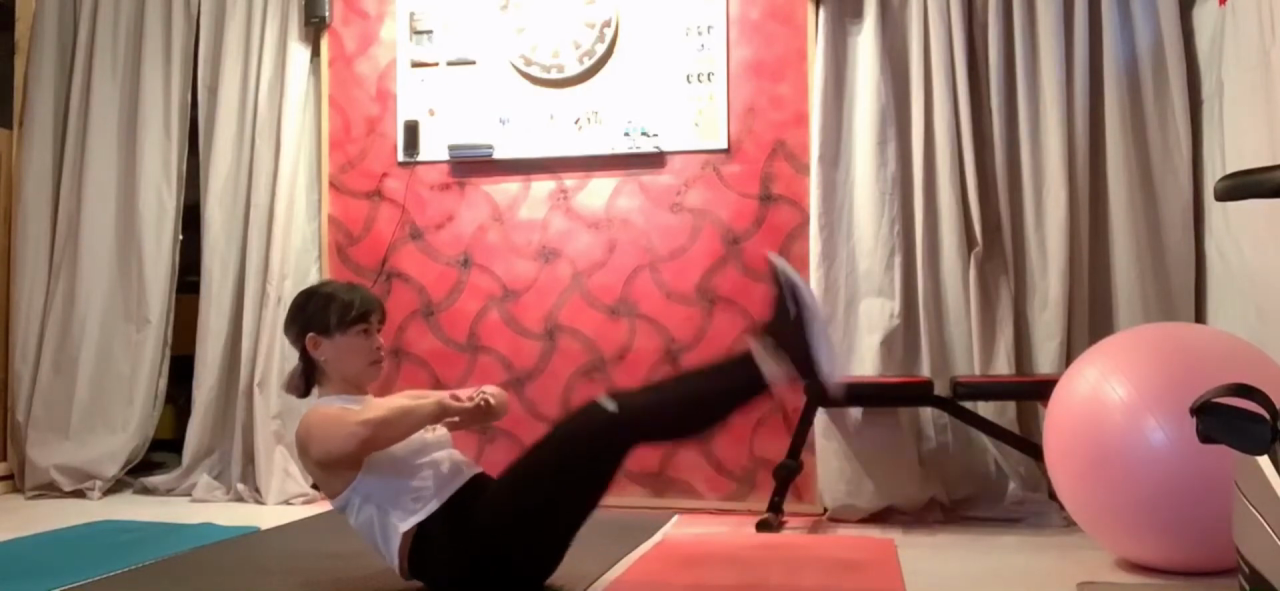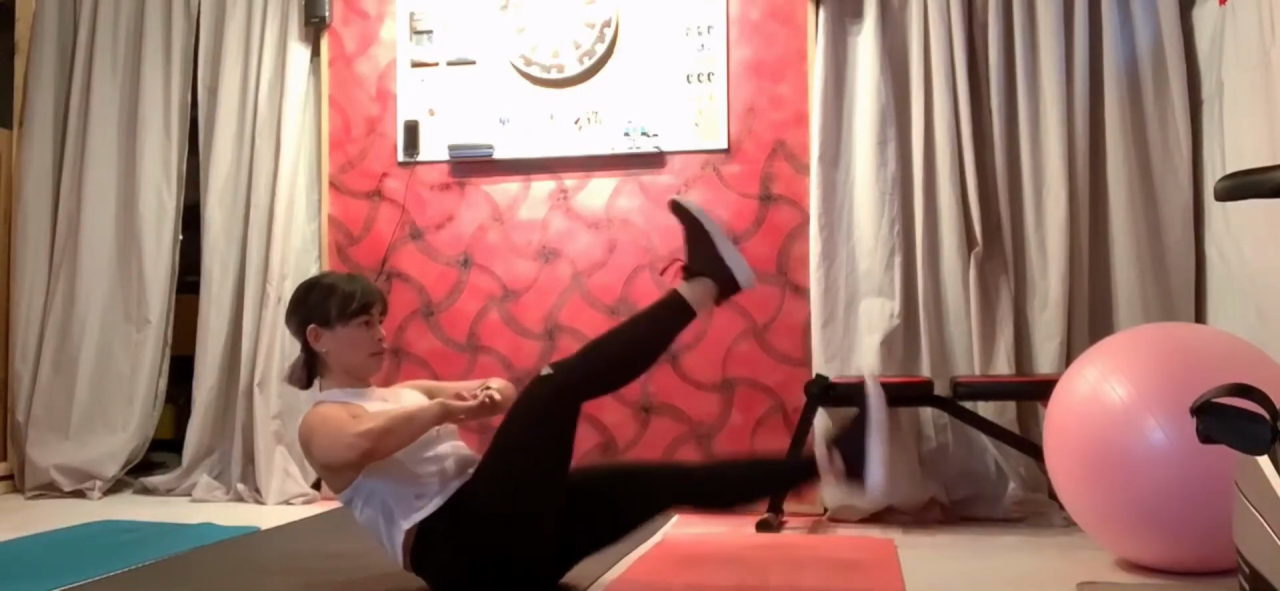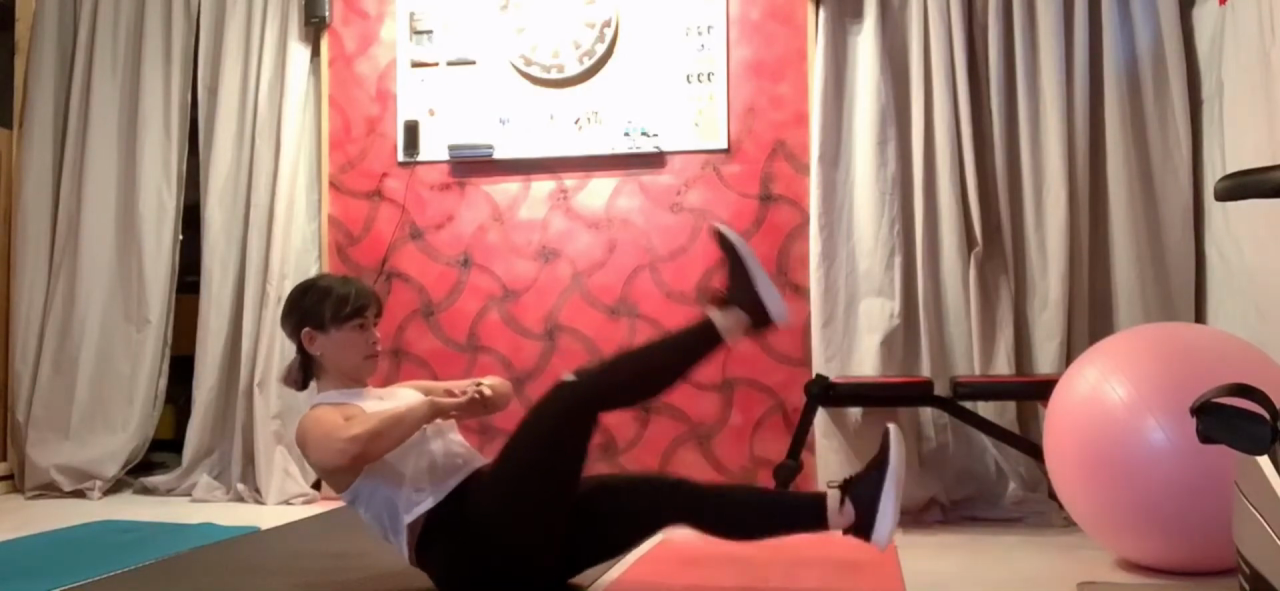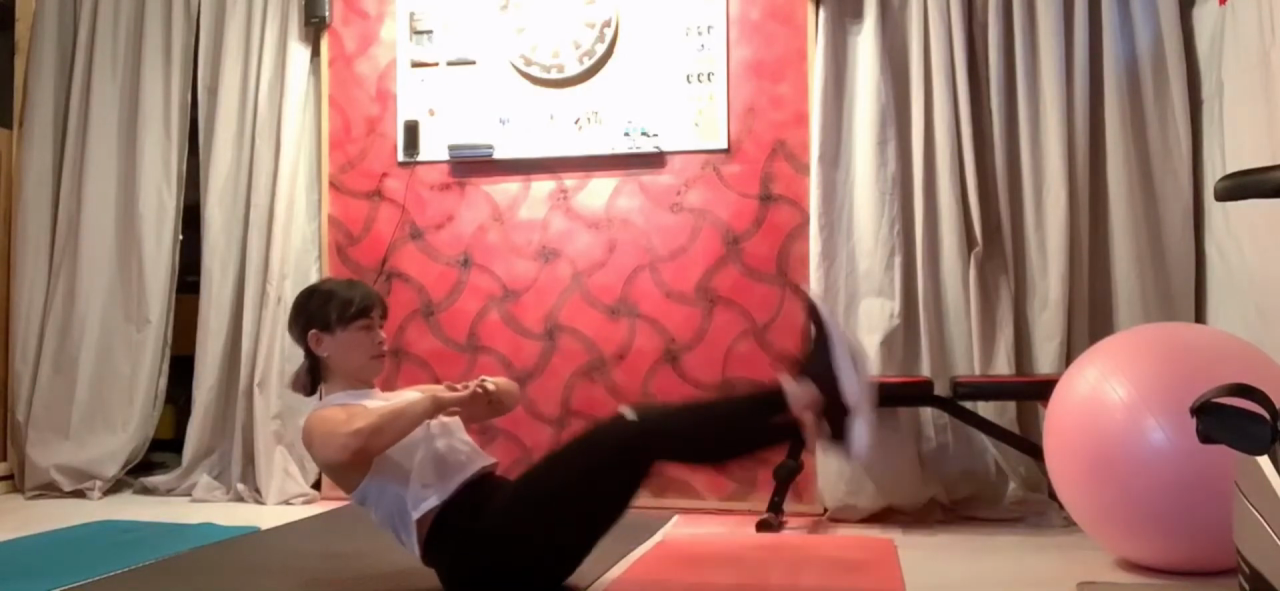
dt=0.3s
person 1, frame 1
left shoulder: (390, 406)
right shoulder: (318, 428)
left elbow: (503, 403)
right elbow: (359, 436)
left wrist: (477, 398)
right wrist: (439, 405)
left hip: (490, 529)
left knee: (621, 417)
right knee: (605, 423)
left ankle: (774, 357)
right ankle: (773, 363)
person 1, frame 2
left shoulder: (401, 393)
right shoulder: (323, 423)
left elbow: (506, 392)
right elbow: (357, 444)
left wrist: (485, 393)
right wrist: (443, 409)
left hip: (513, 536)
left knee: (666, 480)
right knee: (559, 382)
left ankle: (830, 464)
right ankle: (701, 288)
person 1, frame 3
left shoulder: (398, 395)
right shoulder: (320, 425)
left elbow: (502, 391)
right elbow: (348, 450)
left wrist: (480, 390)
right wrist: (435, 408)
left hip: (517, 536)
left knee: (675, 496)
right knee: (579, 392)
left ankle: (843, 509)
right ankle: (733, 316)
person 1, frame 4
left shoulder: (398, 403)
right shoulder: (325, 424)
left elbow: (510, 394)
right elbow: (349, 446)
left wrist: (485, 389)
right wrist: (433, 402)
left hip: (511, 524)
left knee: (645, 428)
right knee: (630, 433)
left ankle: (807, 400)
right ankle: (805, 405)
